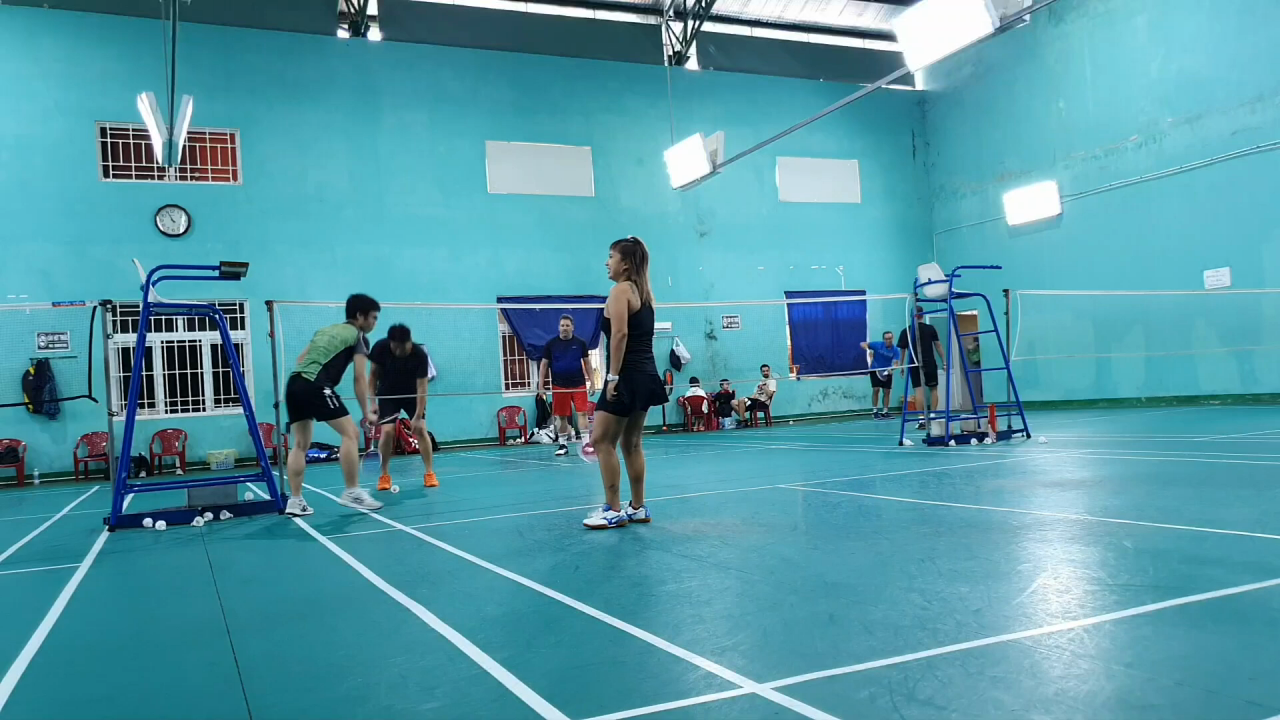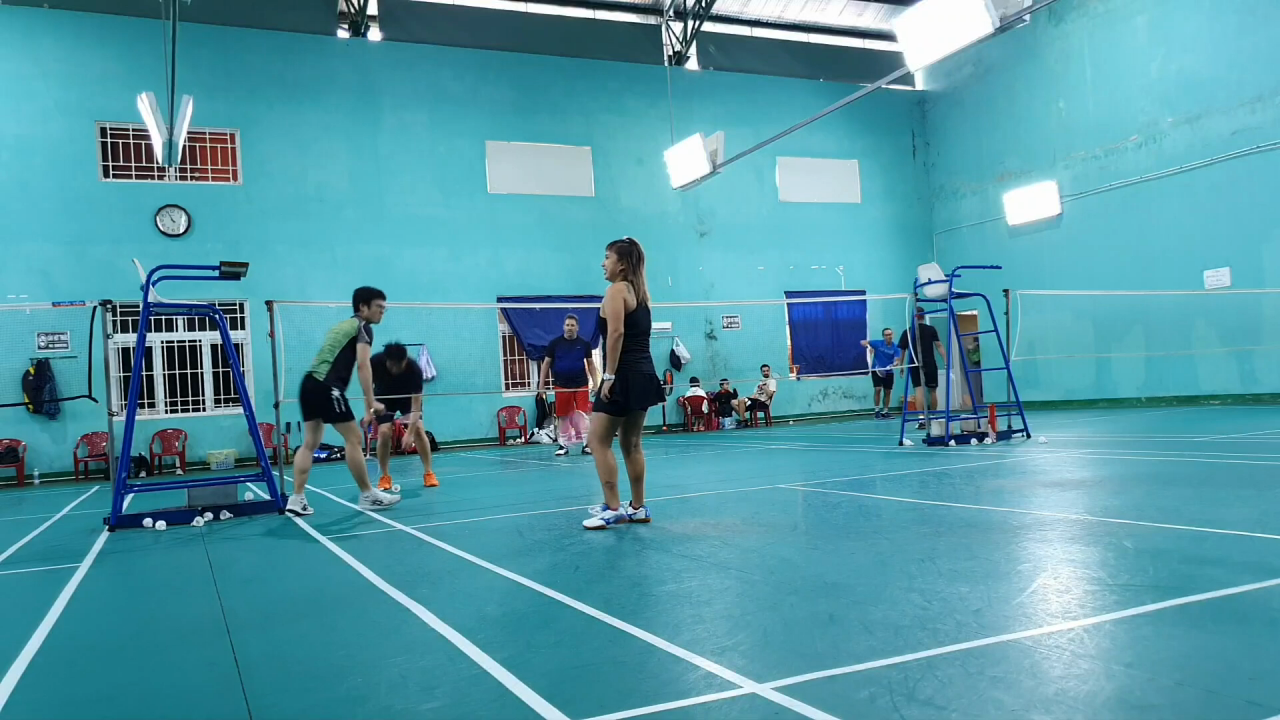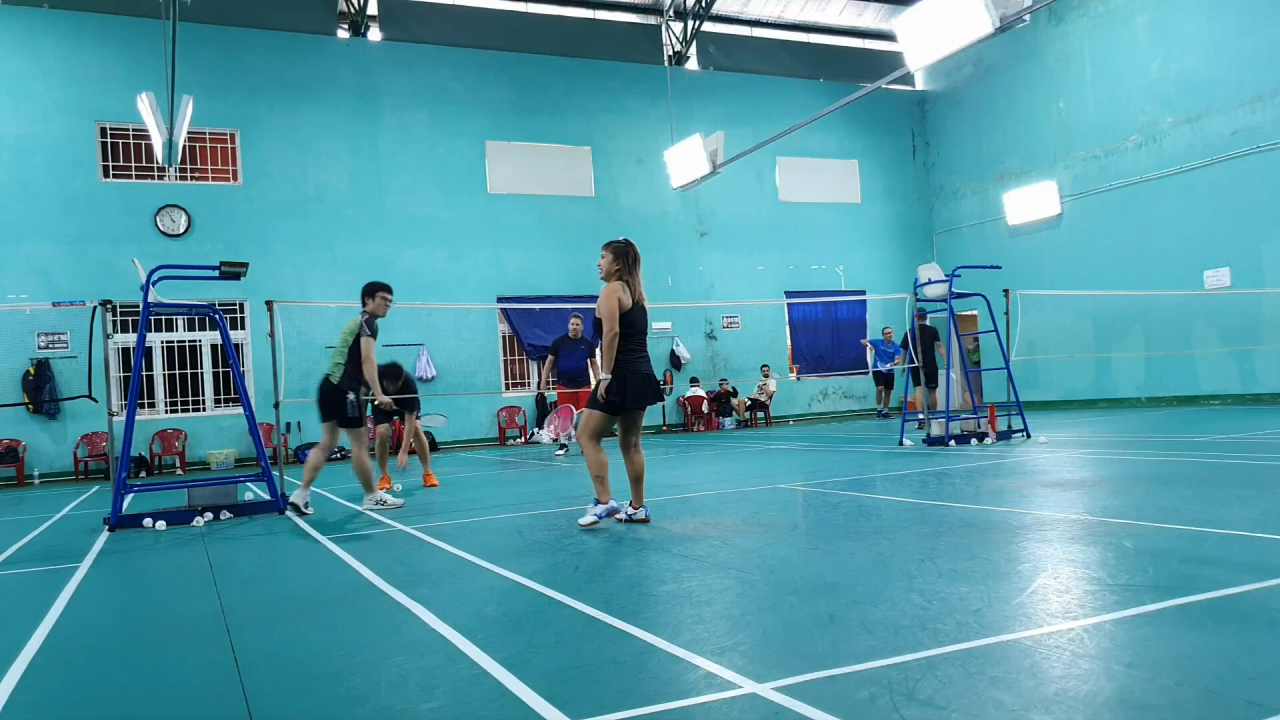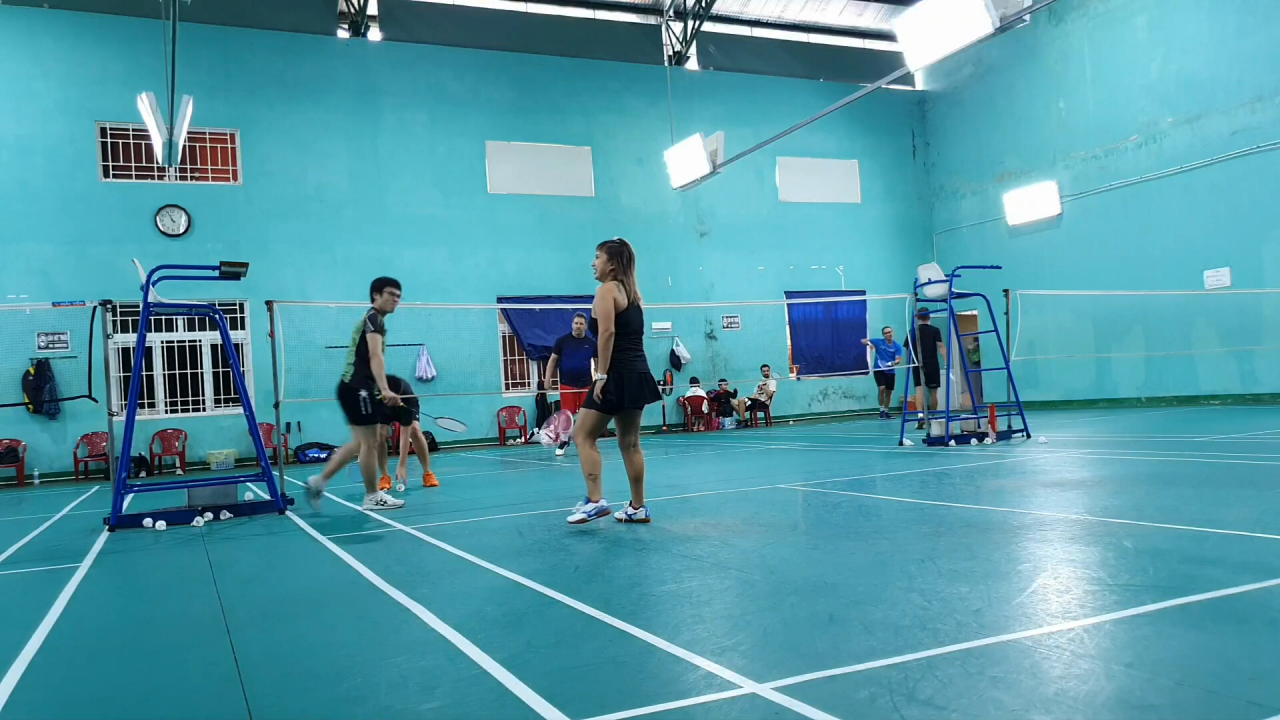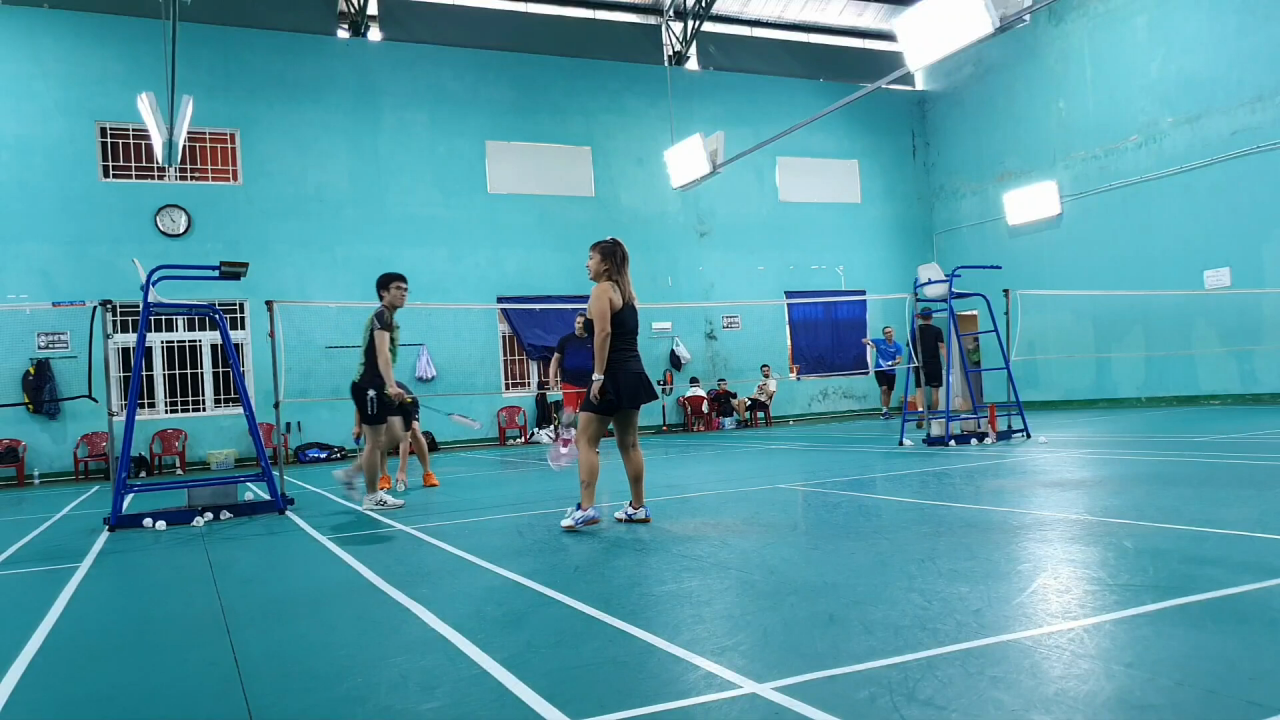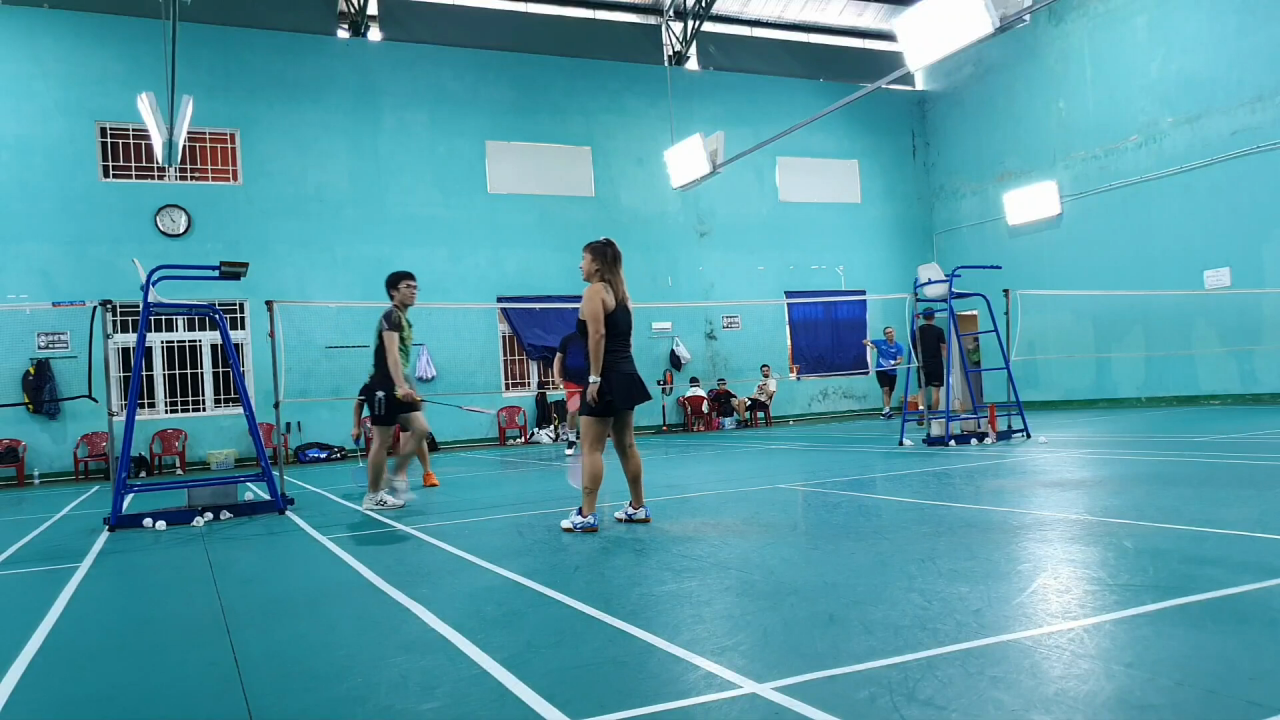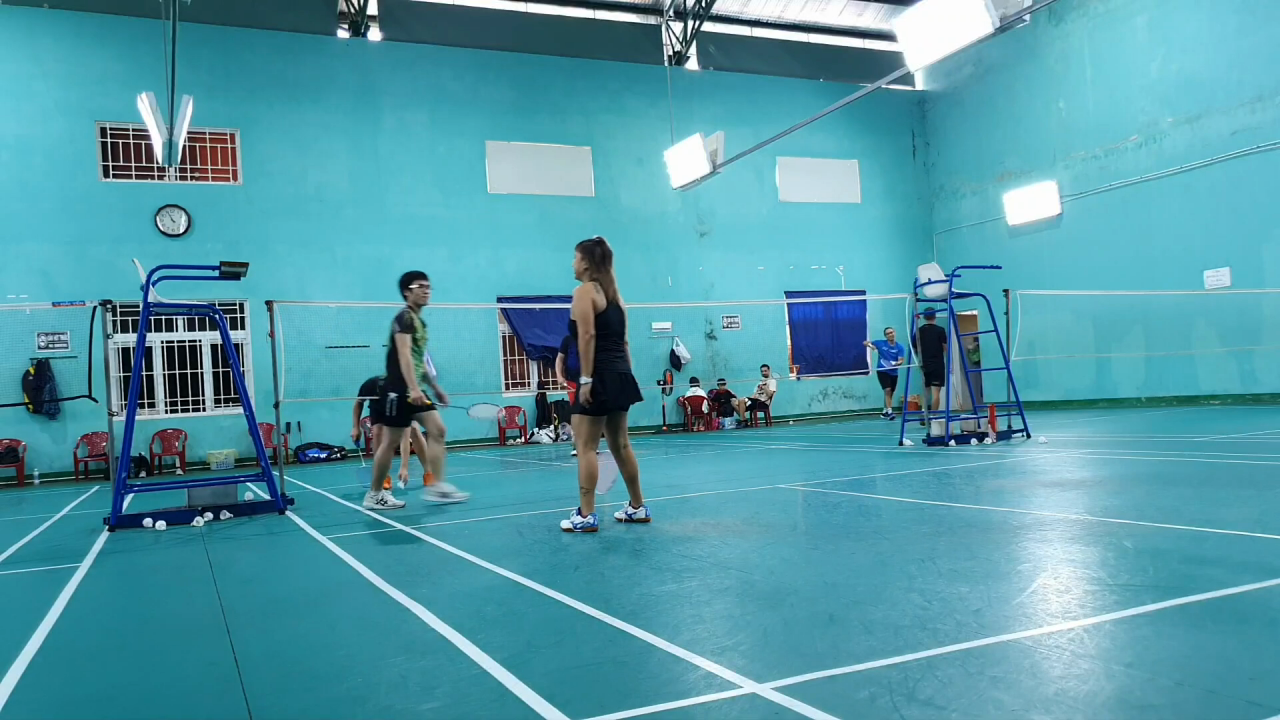
dt=0.1s
person 1, frame 1
left shoulder: (621, 290)
right shoulder: (644, 293)
left elbow: (620, 334)
left wrist: (613, 376)
left hip: (627, 377)
right hip: (645, 375)
left knee: (601, 441)
right knee: (631, 444)
left ankle: (614, 509)
right ankle: (637, 507)
person 1, frame 2
left shoulder: (617, 290)
right shoulder: (640, 292)
left elbow: (616, 334)
left wrist: (609, 376)
left hip: (624, 376)
right hip: (643, 375)
left knee: (599, 442)
right knee: (631, 444)
left ankle: (613, 508)
right ankle: (637, 507)
person 1, frame 3
left shoulder: (611, 290)
right shoulder: (636, 293)
left elbow: (612, 334)
left wrist: (605, 375)
left hip: (621, 376)
right hip: (640, 375)
left knee: (588, 437)
right knee: (631, 444)
left ankle: (604, 501)
right ankle: (638, 507)
person 1, frame 4
left shoulder: (607, 290)
right shoulder: (632, 293)
left elbow: (607, 334)
left wrist: (601, 375)
left hip: (618, 376)
right hip: (637, 374)
left knee: (583, 436)
right knee: (630, 443)
left ankle: (594, 500)
right ankle: (638, 507)
person 1, frame 5
left shoulder: (602, 290)
right shoulder: (627, 294)
left elbow: (603, 334)
left wrist: (598, 376)
left hip: (614, 376)
right hip: (632, 374)
left knee: (585, 442)
right knee: (629, 443)
left ankle: (586, 509)
right ankle: (638, 507)
person 1, frame 6
left shoulder: (594, 291)
right shoulder: (620, 294)
left elbow: (597, 336)
left wrist: (594, 378)
left hip: (608, 377)
right hip: (626, 375)
left knee: (592, 447)
right knee: (626, 444)
left ankle: (587, 515)
right ankle: (638, 507)
person 1, frame 7
left shoulder: (585, 291)
right shoulder: (614, 295)
left elbow: (588, 336)
left wrist: (585, 379)
right wrist: (628, 376)
left hip: (600, 377)
right hip: (620, 375)
left knee: (586, 446)
right knee: (620, 444)
left ankle: (586, 515)
right ankle: (637, 507)
person 2, frame 1
left shoulder: (325, 330)
right shoulder: (359, 337)
left elbow: (301, 359)
right elbow: (360, 377)
right wrist: (367, 411)
left hip: (295, 383)
right hip: (317, 387)
left knee: (300, 444)
right knee: (350, 433)
left ankle: (295, 500)
right ankle: (352, 492)
person 2, frame 2
left shoulder: (340, 327)
right shoulder: (363, 328)
right elbow: (363, 365)
right wrist: (371, 402)
left hip: (309, 383)
right hip: (327, 387)
left knee: (310, 443)
right knee: (354, 439)
left ankle: (297, 499)
right ankle: (368, 495)
person 2, frame 3
left shoulder: (356, 324)
right shoulder: (368, 322)
right elbow: (368, 359)
right wrist: (379, 394)
left hip: (330, 386)
right hip: (344, 389)
left knee: (327, 444)
right knee: (360, 443)
left ankle: (300, 494)
right ankle: (372, 496)
person 2, frame 4
left shoulder: (370, 320)
right shoulder: (374, 318)
right elbow: (375, 355)
left wrist: (379, 390)
right wrist: (385, 389)
left hip: (351, 386)
right hip: (359, 387)
left knee: (361, 443)
right knee: (370, 443)
left ankle: (321, 480)
right ankle: (373, 496)
person 2, frame 5
left shoulder: (387, 319)
right shoulder: (382, 316)
right elbow: (382, 352)
left wrist: (391, 387)
right wrist: (392, 386)
left hip: (376, 388)
right hip: (371, 387)
left knee: (395, 434)
right knee: (375, 442)
left ankle: (349, 472)
right ankle: (373, 496)
person 2, frame 6
left shoulder: (402, 319)
right shoulder: (392, 316)
right elbow: (391, 352)
left wrist: (408, 387)
right wrist: (401, 385)
left hip: (396, 387)
right hip: (384, 387)
left knee: (421, 429)
right knee: (382, 442)
left ankle: (396, 474)
right ankle: (374, 495)
person 2, frame 7
left shoulder: (419, 321)
right shoulder: (404, 318)
right elbow: (403, 354)
left wrist: (435, 387)
right wrist: (413, 387)
left hip: (415, 390)
right hip: (398, 389)
left knee: (437, 430)
right knee: (391, 441)
left ankle: (439, 486)
right ankle: (375, 494)
